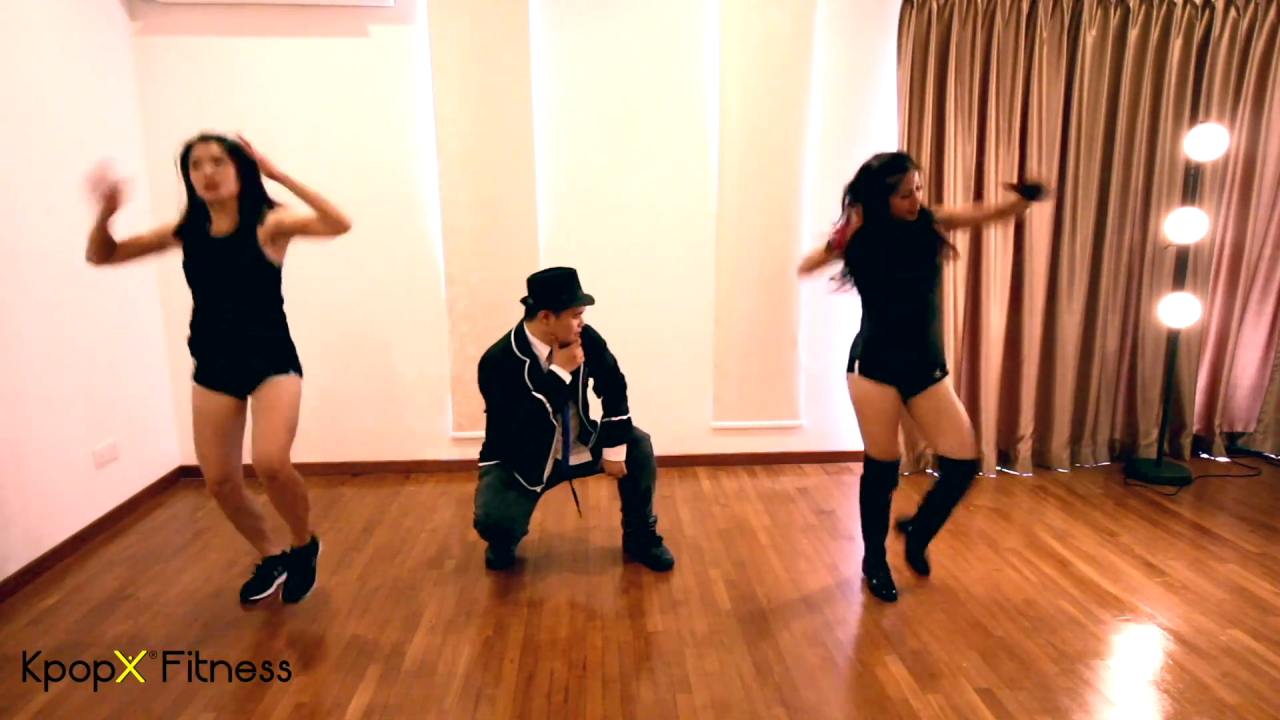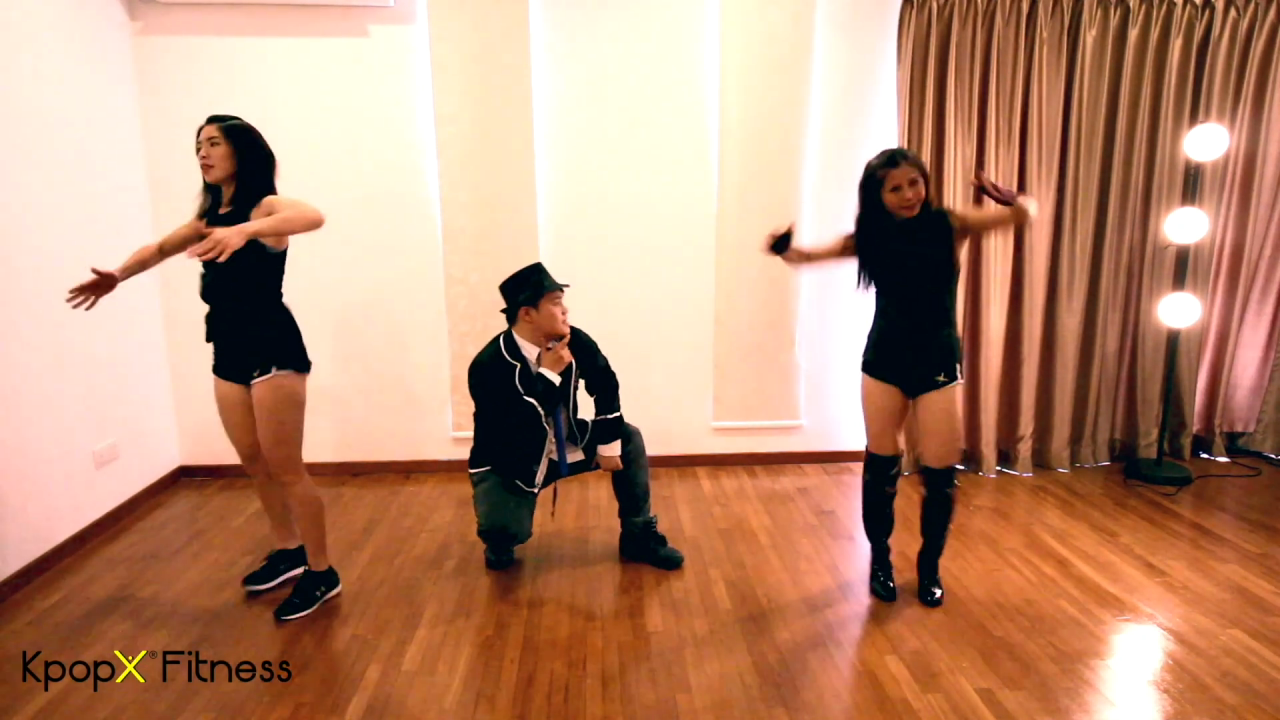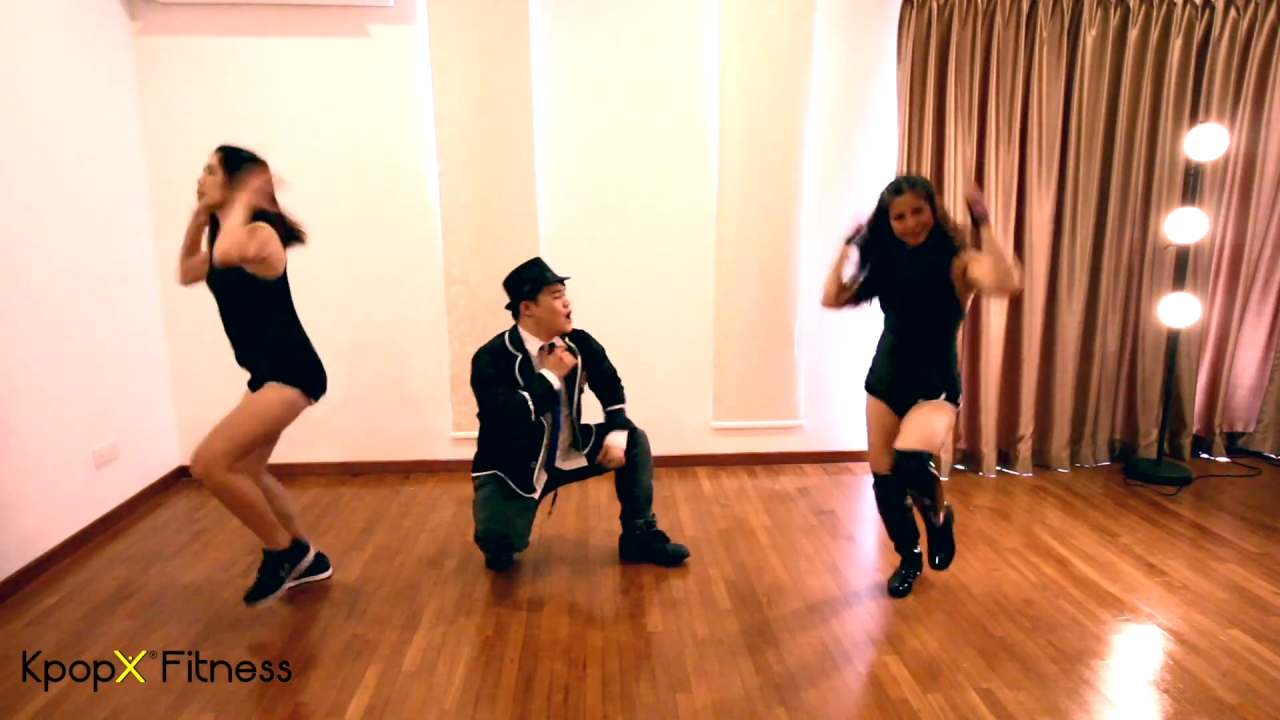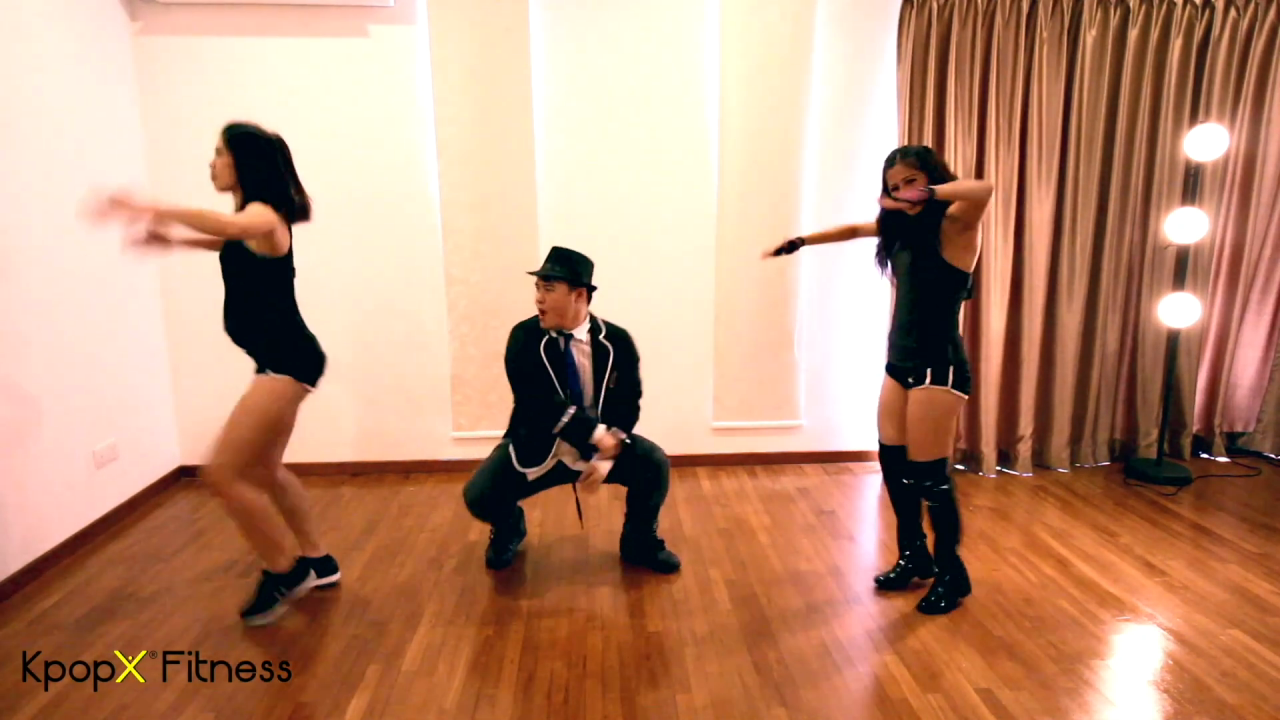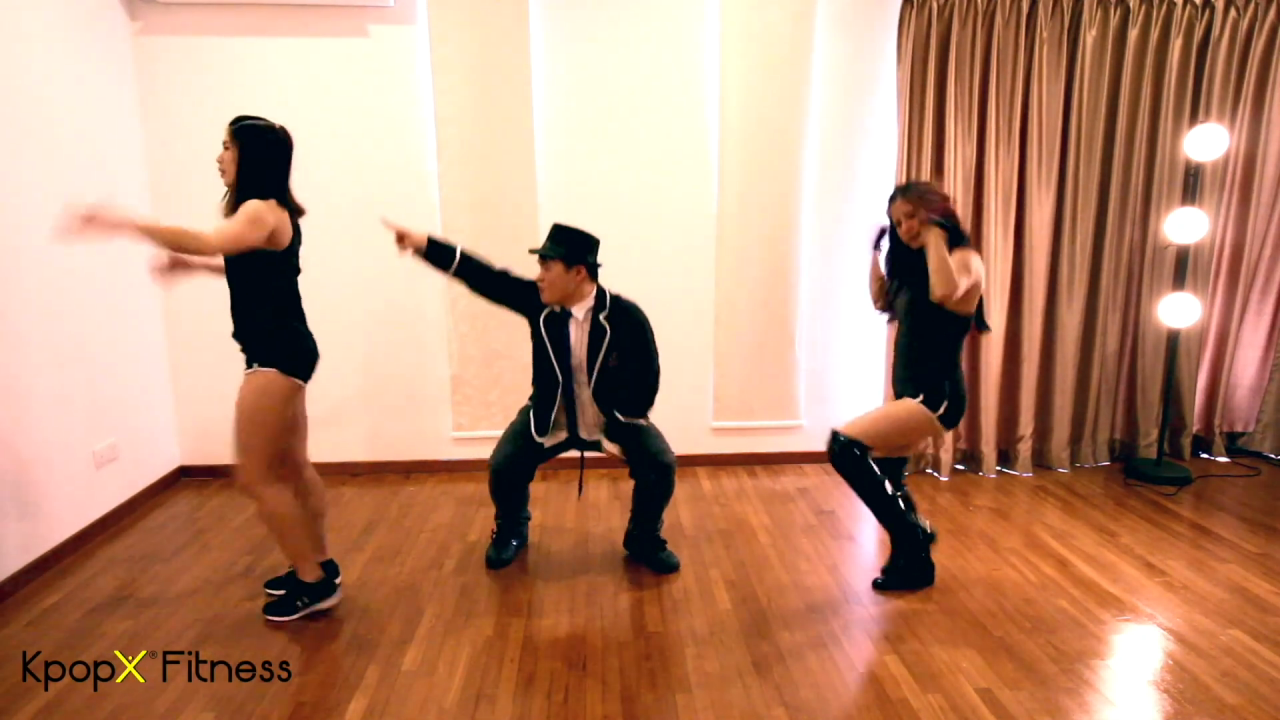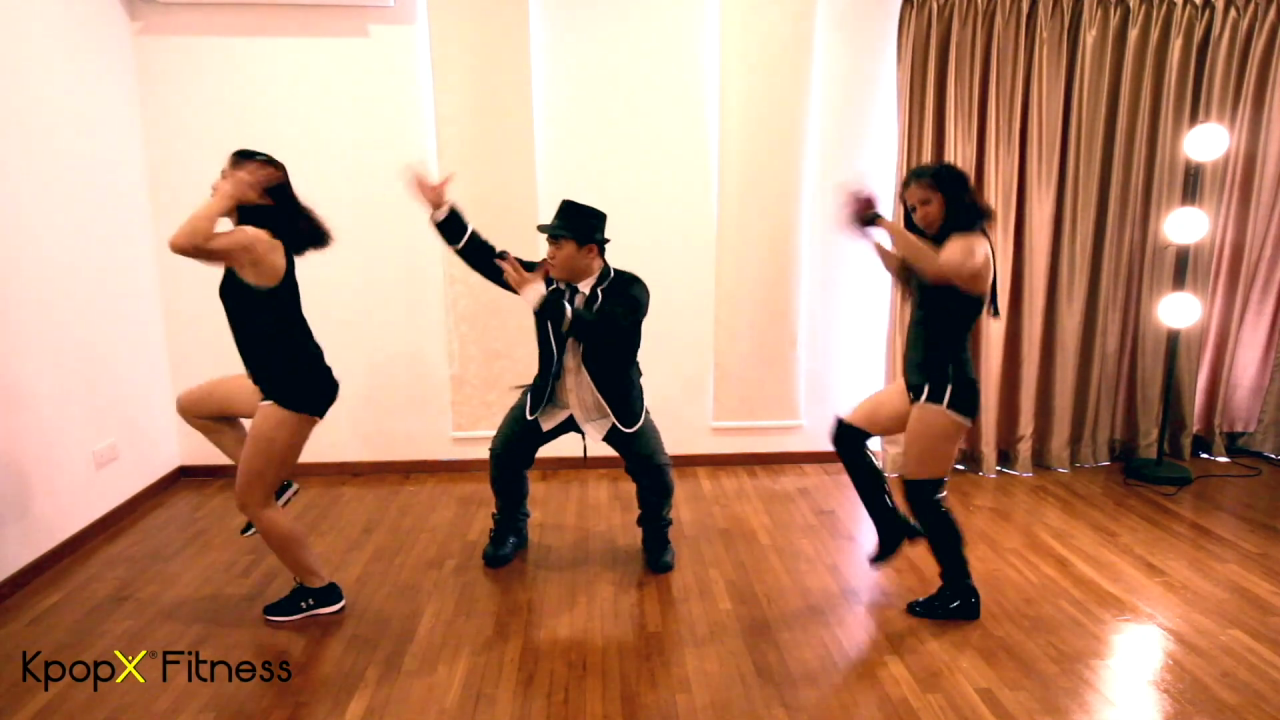
dt=0.3s
person 1, frame 1
left shoulder: (268, 221)
right shoulder: (184, 230)
left elbow: (340, 225)
right elbow: (101, 256)
left wrist: (285, 180)
right wrist: (105, 214)
left hip: (273, 365)
right hip: (214, 371)
left knee: (271, 462)
right knee: (220, 481)
left ankle: (304, 543)
right ankle: (272, 557)
person 1, frame 2
left shoulder: (267, 206)
right shoulder: (207, 217)
left elbow: (313, 217)
right elbow: (160, 248)
left wrist: (244, 231)
right wrist: (116, 277)
left hip: (275, 352)
right hip: (229, 356)
left knee: (285, 471)
right knee: (257, 465)
left ankle: (321, 573)
right ankle: (287, 551)
person 1, frame 3
left shoulder: (257, 234)
right shoulder: (227, 248)
left elbow: (230, 253)
right elbow: (189, 274)
left wrist: (242, 202)
right wrist: (199, 215)
left hip: (291, 375)
right hip: (267, 373)
left knee: (208, 463)
right knee: (244, 472)
left ankle: (282, 548)
right ankle: (305, 557)
person 1, frame 4
left shoulder: (263, 217)
right shoulder: (253, 220)
left elbow: (229, 226)
right elbow: (229, 240)
left wrist: (152, 209)
right wrist: (172, 239)
left hip: (287, 361)
right hip: (282, 360)
left knee: (223, 474)
right knee: (261, 470)
left ankle: (283, 569)
right ankle: (315, 559)
person 1, frame 5
left shoulder: (262, 210)
right shoulder: (264, 211)
left elbow: (212, 242)
left wrist: (122, 223)
right wrist: (192, 264)
left hip: (278, 355)
right hip: (280, 352)
left knee: (254, 476)
right knee: (291, 466)
left ankle: (312, 582)
right ankle: (316, 564)
person 1, frame 6
left shoulder: (253, 241)
right shoulder: (254, 243)
left elbow: (183, 243)
left wrist: (227, 197)
left hip: (294, 387)
right hip: (277, 378)
left knee: (250, 499)
right knee: (190, 404)
left ankle: (319, 589)
right ankle: (272, 483)
person 2, frame 1
left shoulder: (931, 225)
right shoulder: (862, 240)
left elbow: (995, 213)
right elbow: (806, 267)
left wrist: (1025, 197)
right wrist: (838, 241)
left hip: (928, 370)
right hip: (873, 369)
left knee: (964, 464)
right knee: (882, 468)
left ankle: (918, 531)
right ankle: (876, 560)
person 2, frame 2
left shoulder: (947, 226)
right shoulder: (869, 238)
left elbow: (1025, 214)
right elbow: (808, 256)
left wrist: (1012, 201)
right wrist: (786, 248)
left hip: (939, 367)
right hip: (883, 364)
left knee: (940, 474)
right knee: (881, 468)
left ankle: (929, 567)
right ankle: (879, 558)
person 2, frame 3
left shoulder: (957, 261)
right shoulder: (885, 264)
left elbow: (1009, 287)
right elbow: (831, 300)
left wrist: (983, 228)
right wrist: (849, 247)
left hip: (935, 390)
right hip: (883, 385)
left knee: (912, 464)
right knee: (885, 483)
left ankle: (938, 519)
right ankle: (910, 558)
person 2, frame 4
left shoulder: (955, 223)
right shoulder: (902, 228)
left elbow: (983, 189)
right elbow: (856, 228)
left wrist: (926, 195)
right wrist: (802, 241)
left hip: (939, 366)
right hip: (901, 364)
left knee: (930, 475)
right knee: (894, 465)
left ankle: (952, 574)
right ankle: (913, 556)
person 2, frame 5
left shoulder: (963, 259)
right shoulder: (907, 268)
left elbow: (943, 295)
right elbow: (882, 303)
left wrist: (932, 230)
right wrist: (875, 253)
left hip: (933, 394)
right hip: (911, 387)
left knee: (843, 445)
right knee: (885, 474)
left ankle: (909, 535)
right ankle: (913, 566)
person 2, frame 6
left shoulder: (971, 245)
right shoulder: (939, 245)
left elbow: (940, 270)
right elbow: (903, 269)
left wrist: (881, 222)
right wrist: (874, 233)
left hip: (946, 385)
right hip: (919, 379)
left knee: (922, 490)
right knee: (847, 433)
left ankle: (961, 593)
right ankle: (892, 526)
person 3, frame 1
left shoulder: (585, 339)
right shoulder: (498, 361)
left elbow: (613, 387)
right elbow: (520, 428)
left wrist: (614, 447)
right wrist: (559, 373)
left hip: (577, 446)
right hip: (518, 461)
left knee: (637, 444)
right knee: (494, 523)
left ankle: (639, 535)
right ankle: (504, 540)
person 3, frame 2
left shoulder: (573, 340)
right shoulder: (488, 365)
left elbow: (605, 385)
right elbow: (513, 431)
left wrist: (608, 443)
right wrist: (548, 375)
left hip: (567, 446)
right hip: (509, 464)
left knee: (628, 438)
right knee: (501, 529)
left ankle: (639, 536)
right ankle: (502, 543)
person 3, frame 3
left shoulder: (580, 342)
right shoulder: (492, 358)
left elbow: (609, 382)
right elbow: (506, 421)
left wrist: (616, 434)
right wrist: (550, 376)
left hip: (574, 452)
right hip: (511, 468)
left knee: (634, 440)
right knee: (495, 538)
left ankle: (639, 537)
right ankle: (504, 541)
person 3, frame 4
left shoulder: (616, 341)
right shoulder: (525, 336)
left elbow: (627, 404)
right elbow: (536, 401)
left wrist: (607, 457)
right wrist: (595, 432)
left hip: (594, 448)
right hip: (534, 448)
left knee: (654, 463)
right knee: (479, 495)
left ankle: (639, 542)
right ankle: (508, 531)
person 3, frame 5
left shoulder: (626, 317)
right shoulder: (539, 301)
left elbow: (645, 380)
right elbow: (483, 277)
left wrist: (617, 436)
right wrist: (424, 244)
left hip: (616, 419)
right hip: (552, 417)
left knee: (659, 466)
right knee: (505, 467)
left ankle: (643, 541)
right ankle: (511, 533)
person 3, frame 6
left shoulder: (628, 290)
right shoulder: (548, 277)
left elbow: (602, 330)
right elbow: (488, 259)
left wrist: (540, 299)
right wrist: (441, 208)
left hip: (614, 404)
right hip: (550, 399)
left knee: (654, 470)
right knee: (505, 455)
left ankle: (655, 537)
right ankle: (510, 529)
